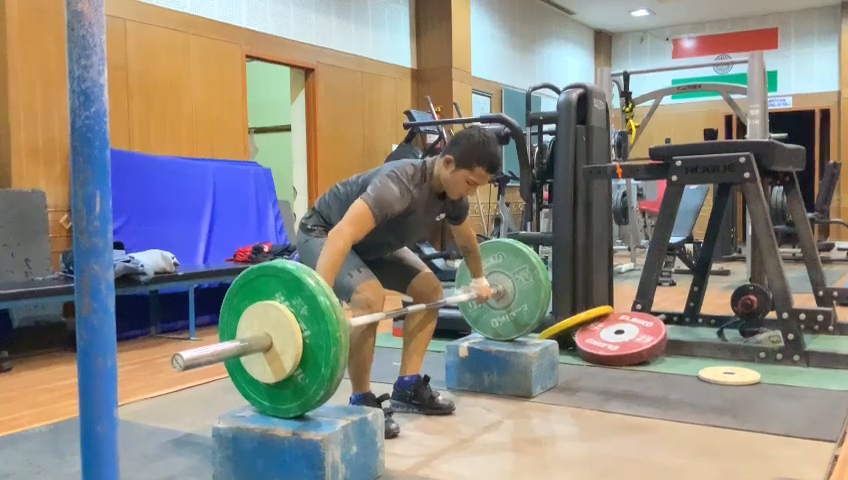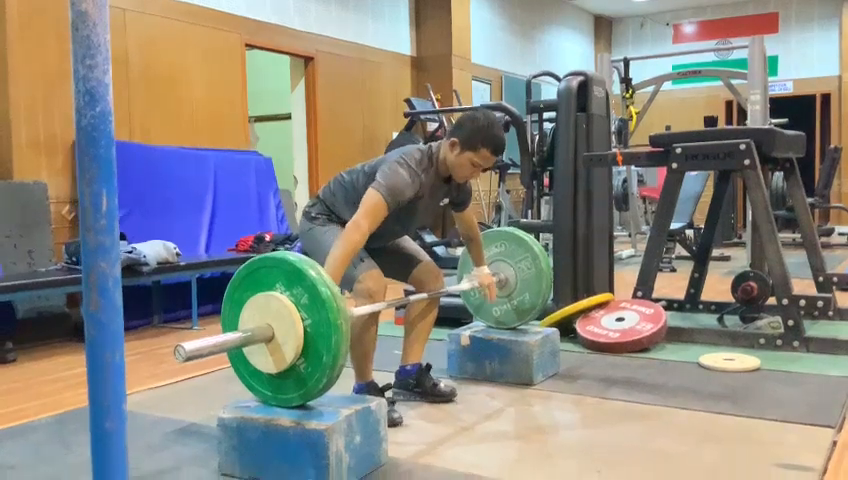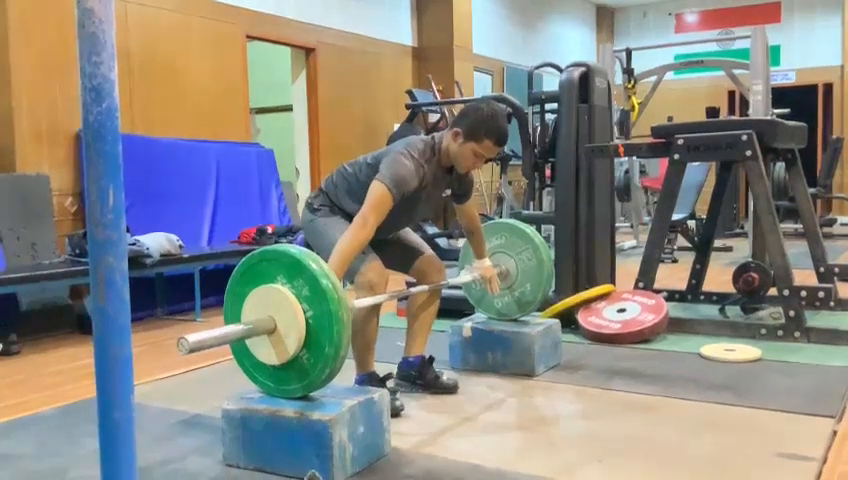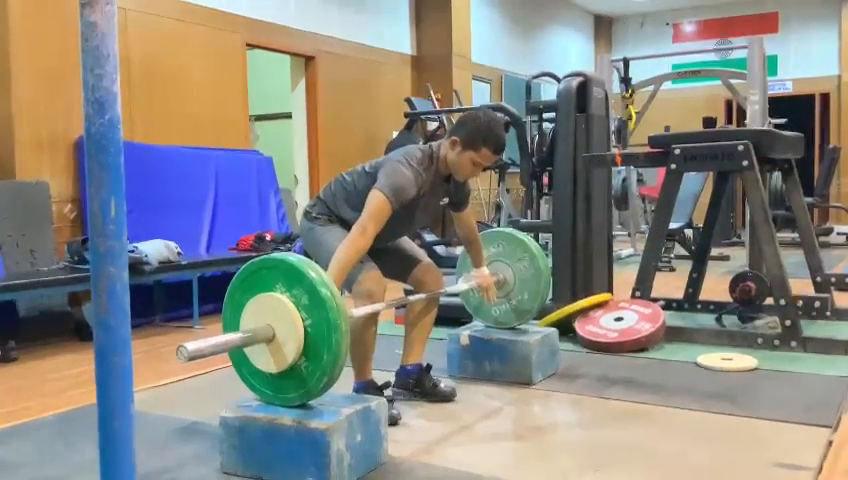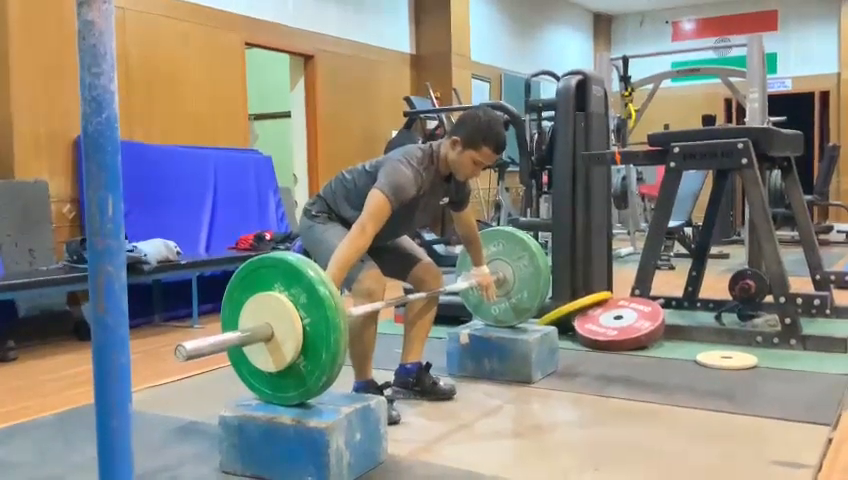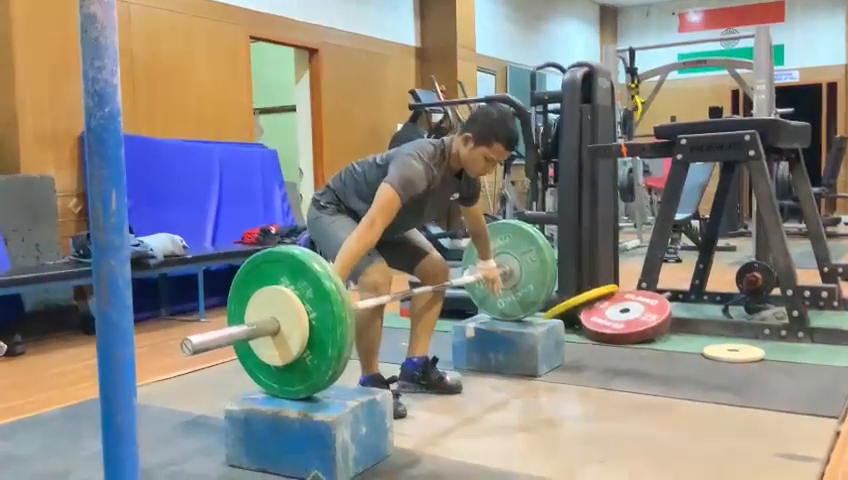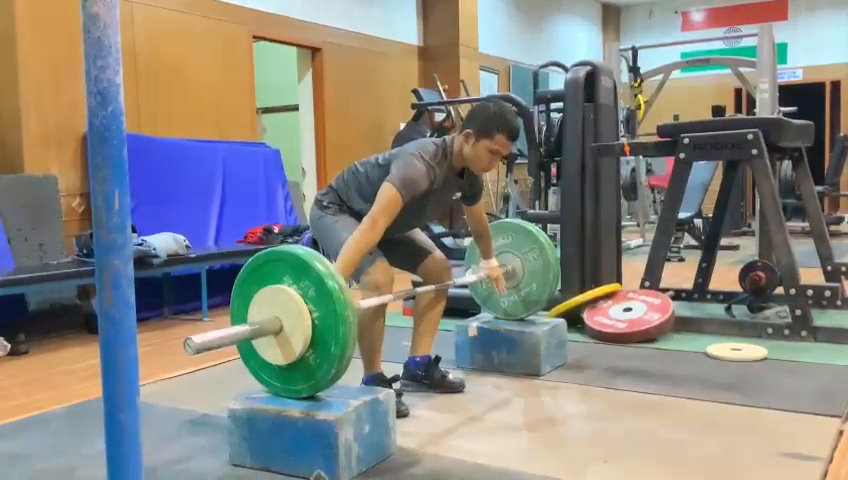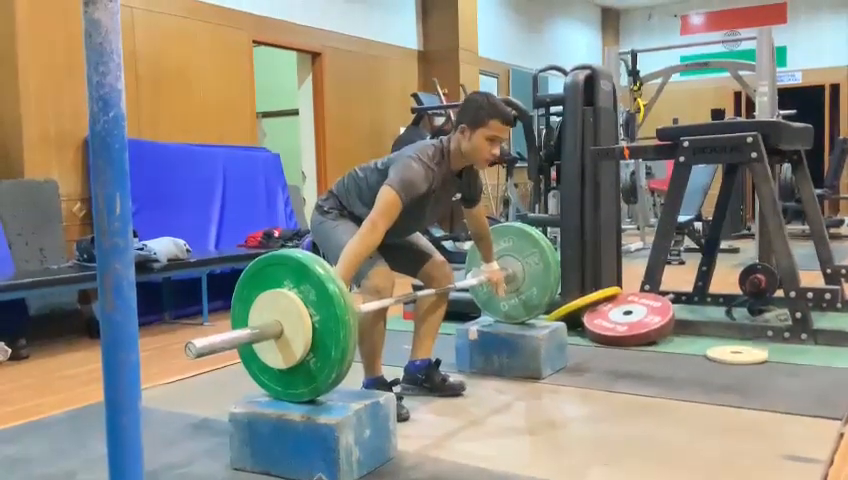
dt=0.4s
person 1, frame 1
left shoulder: (453, 196)
right shoulder: (399, 183)
left elbow: (467, 240)
right elbow: (341, 235)
left wrist: (479, 280)
left hip: (373, 240)
right hip: (321, 234)
left knee: (429, 289)
right knee: (369, 296)
left ankle: (408, 388)
right ankle: (361, 401)
person 1, frame 2
left shoulder: (456, 182)
right shoulder: (406, 170)
left elbow: (469, 229)
right elbow: (356, 228)
left wrist: (481, 269)
left hip: (378, 229)
right hip: (326, 221)
left knee: (431, 278)
right knee: (372, 285)
left ankle: (410, 376)
right ankle: (365, 390)
person 1, frame 3
left shoulder: (459, 173)
right shoulder: (409, 161)
left elbow: (470, 222)
right elbow: (364, 222)
left wrist: (483, 262)
left hip: (379, 220)
right hip: (328, 212)
left knee: (432, 271)
right knee: (372, 277)
left ankle: (412, 367)
right ankle: (366, 381)
person 1, frame 4
left shoulder: (456, 181)
right shoulder: (407, 170)
left elbow: (467, 230)
right elbow: (363, 231)
left wrist: (480, 270)
left hip: (378, 229)
right hip: (327, 221)
left knee: (430, 279)
right knee: (371, 286)
left ankle: (410, 376)
right ankle: (364, 389)
person 1, frame 5
left shoulder: (457, 181)
right shoulder: (407, 169)
left elbow: (468, 231)
right elbow: (362, 230)
left wrist: (480, 270)
left hip: (378, 228)
right hip: (326, 220)
left knee: (429, 278)
right knee: (370, 285)
left ankle: (409, 374)
right ankle: (364, 389)
person 1, frame 6
left shoulder: (467, 176)
right shoulder: (417, 164)
left elbow: (476, 225)
right elbow: (371, 225)
left wrist: (487, 263)
left hip: (385, 219)
right hip: (334, 211)
left knee: (437, 271)
right knee: (376, 279)
left ankle: (415, 368)
right ankle: (371, 382)
person 1, frame 7
left shoulder: (470, 175)
right shoulder: (419, 163)
left elbow: (479, 224)
right elbow: (372, 224)
left wrist: (489, 263)
left hip: (387, 218)
right hip: (337, 211)
left knee: (439, 269)
right knee: (379, 278)
left ankle: (418, 367)
right ankle: (373, 381)
person 1, frame 8
left shoulder: (468, 176)
right shoulder: (419, 165)
left elbow: (479, 228)
right elbow: (372, 228)
left wrist: (491, 266)
left hip: (390, 224)
right hip: (338, 216)
left knee: (440, 275)
right knee: (379, 282)
left ankle: (419, 370)
right ankle: (374, 385)
